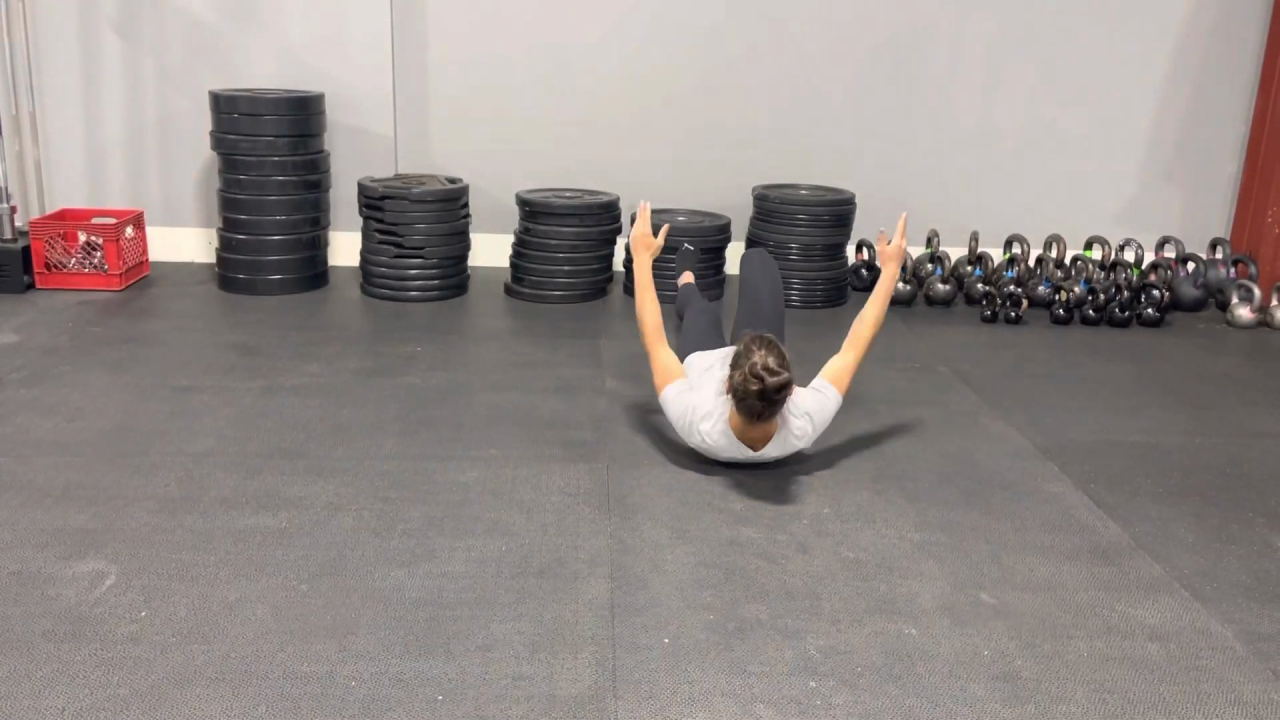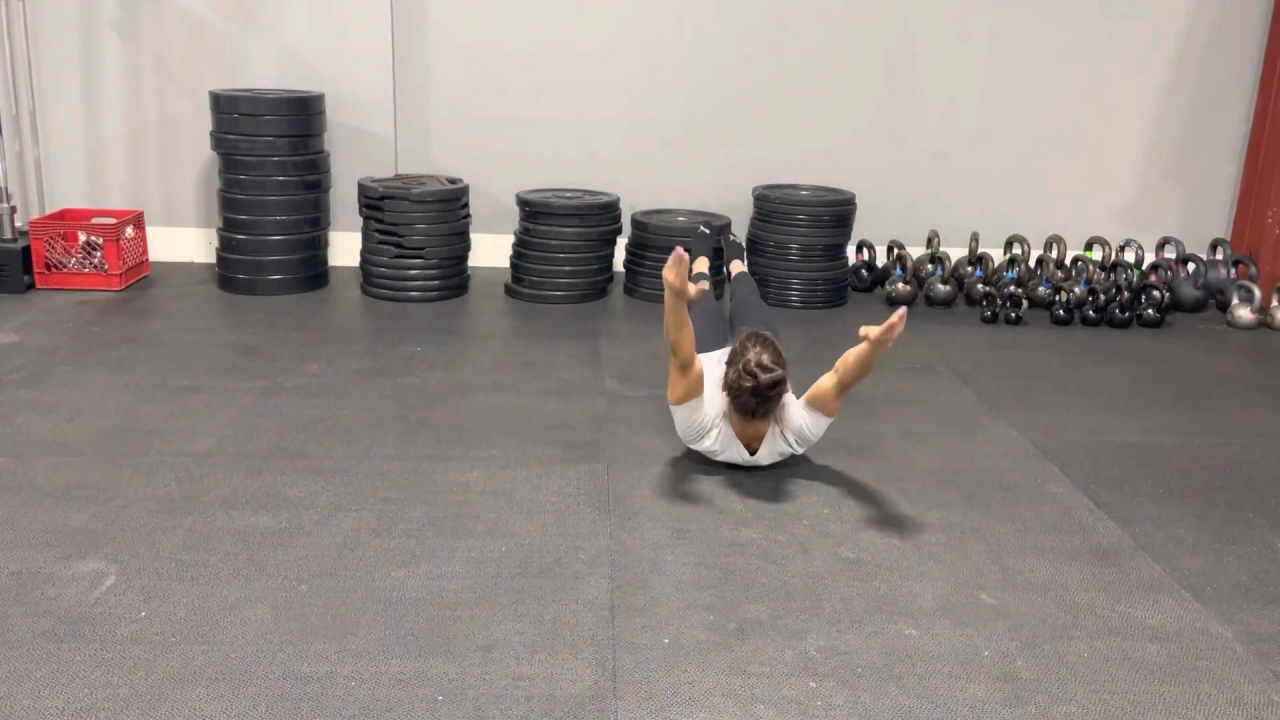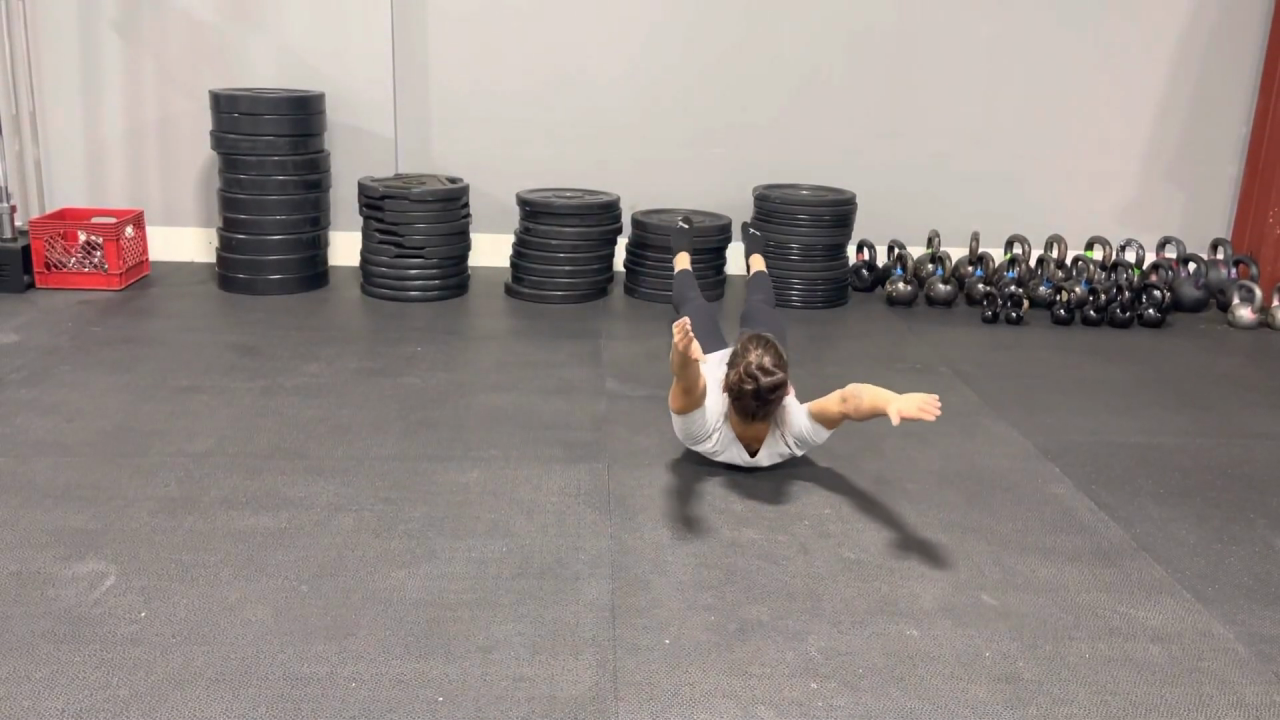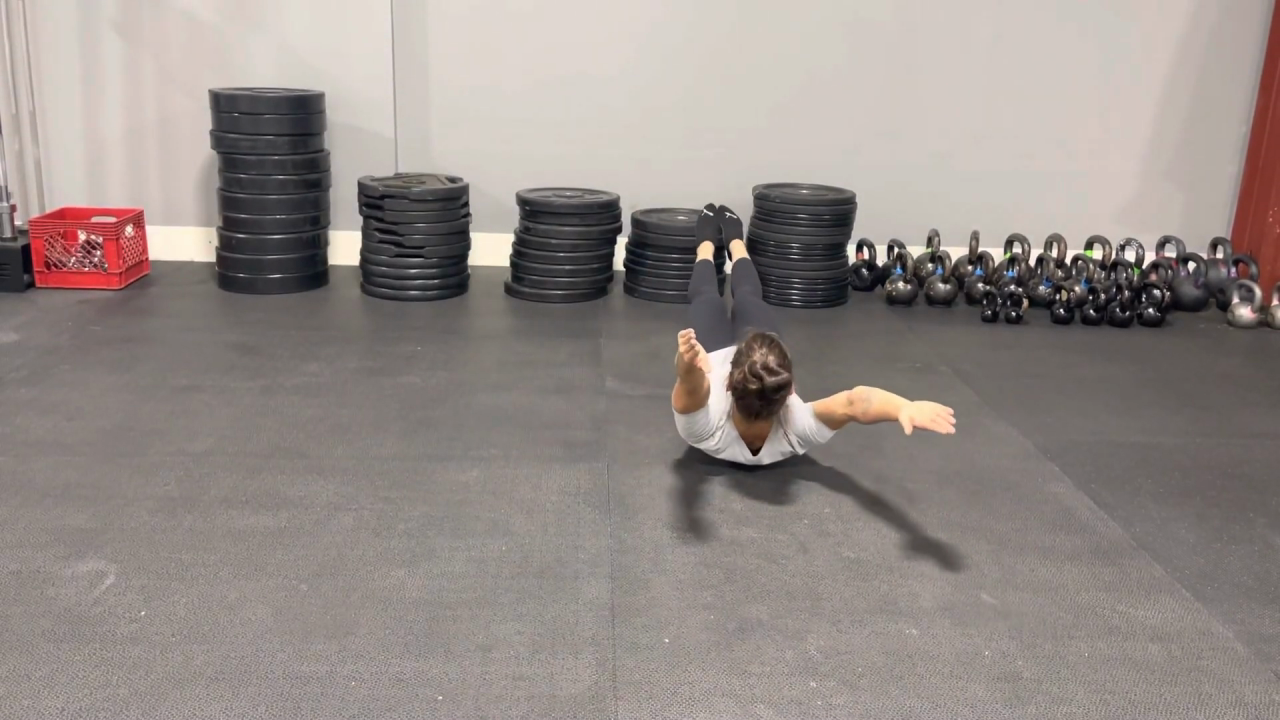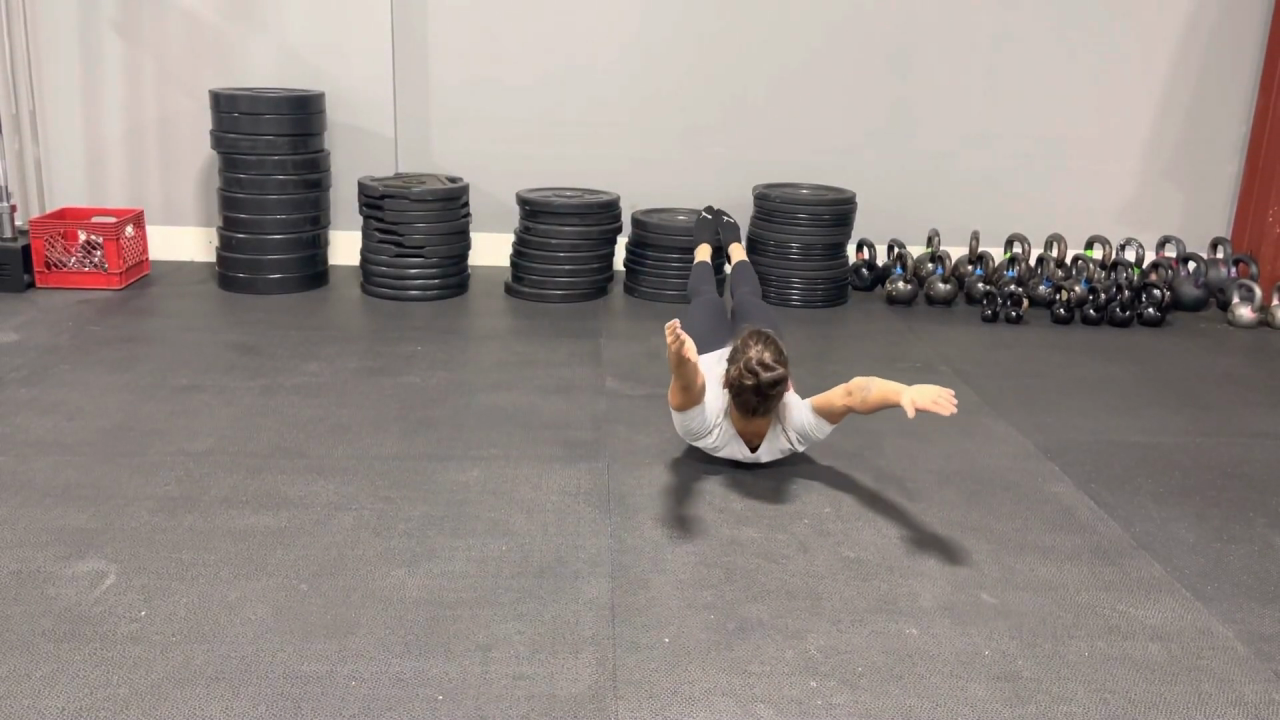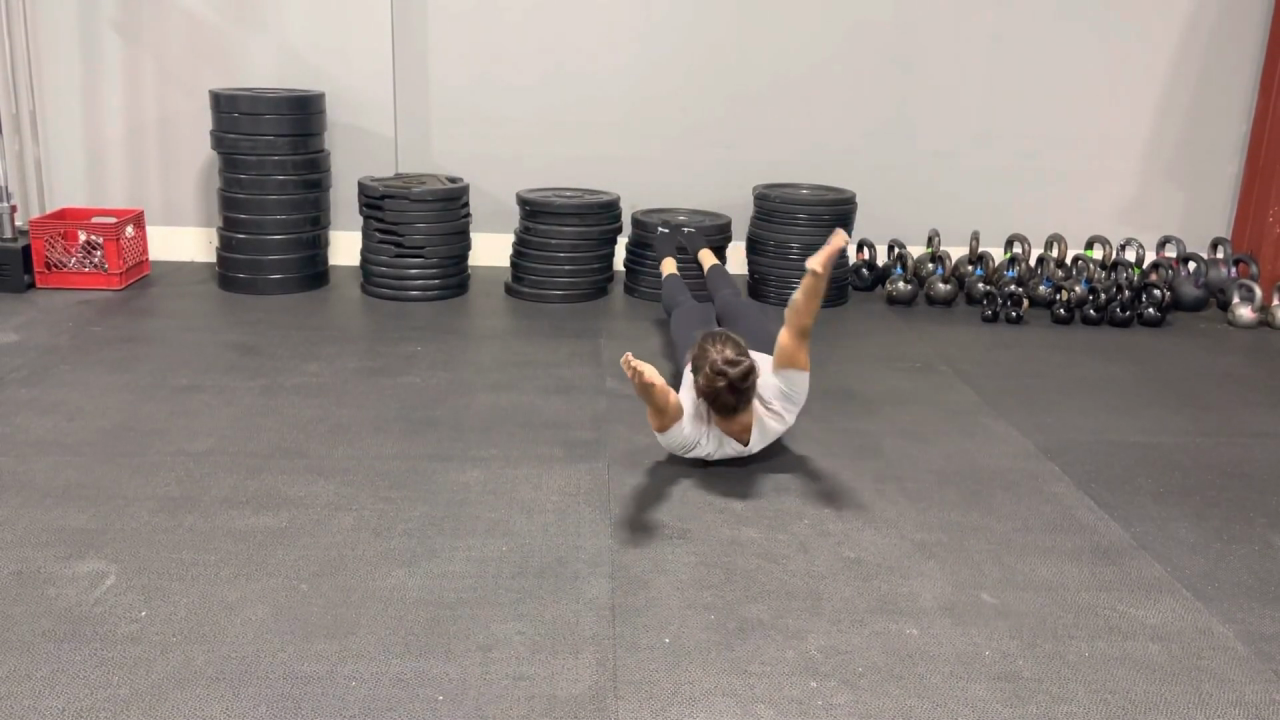
dt=0.5s
person 1, frame 1
left shoulder: (698, 428)
right shoulder: (800, 428)
left elbow: (655, 343)
right elbow: (854, 349)
left wrist: (642, 258)
right wrist: (890, 271)
right knee: (758, 259)
left ankle: (687, 282)
person 1, frame 2
left shoulder: (701, 431)
right shoulder: (794, 433)
left elbow: (682, 361)
right elbow: (841, 379)
left wrist: (675, 297)
right wrist: (877, 343)
left knee: (707, 311)
right knee: (748, 303)
left ankle: (702, 261)
right ankle: (735, 264)
person 1, frame 3
left shoulder: (702, 431)
right shoulder: (793, 434)
left elbow: (687, 383)
right elbow: (847, 401)
left wrist: (683, 357)
right wrist: (894, 401)
left knee: (695, 306)
right knee: (760, 307)
left ankle: (682, 255)
right ankle: (756, 255)
person 1, frame 4
left shoulder: (706, 430)
right shoulder: (795, 432)
left elbow: (691, 386)
right elbow: (853, 402)
left wrist: (689, 365)
right wrist: (905, 408)
left knee: (707, 300)
right knee: (748, 299)
left ankle: (708, 243)
right ankle: (734, 241)
person 1, frame 5
left shoulder: (704, 428)
right shoulder: (793, 431)
left elbow: (687, 382)
right elbow: (851, 395)
left wrist: (680, 359)
right wrist: (907, 391)
left knee: (706, 300)
right knee: (748, 299)
left ankle: (705, 245)
right ankle: (733, 243)
person 1, frame 6
left shoulder: (687, 437)
right shoulder: (776, 413)
right elbow: (797, 331)
right wrist: (816, 274)
left knee: (687, 310)
right knee: (733, 301)
left ankle: (668, 258)
right ankle: (701, 250)
